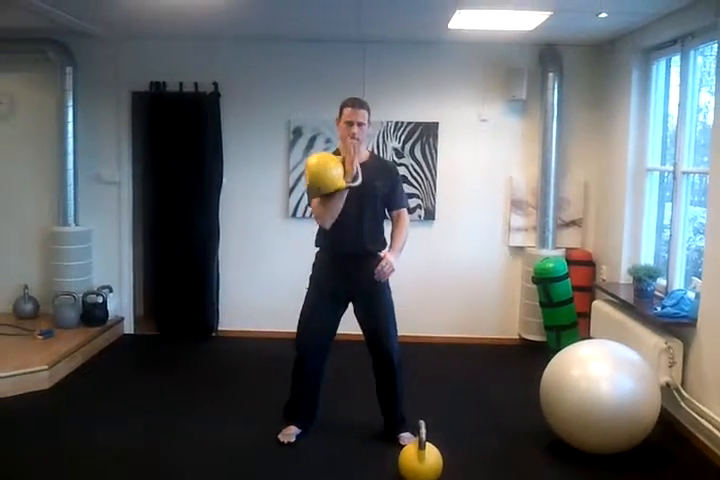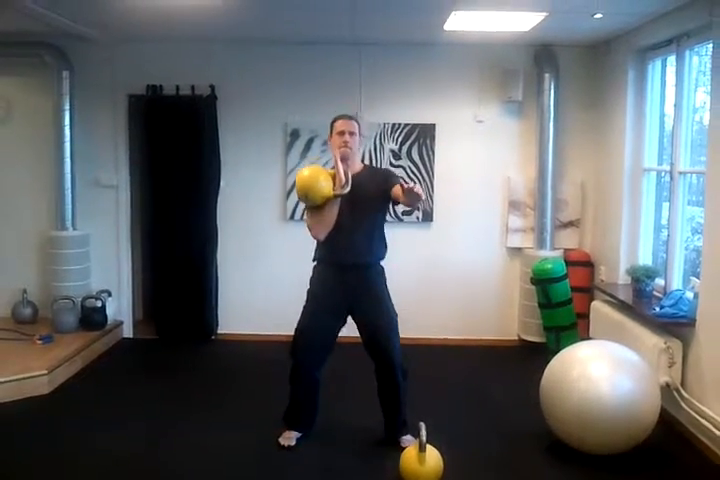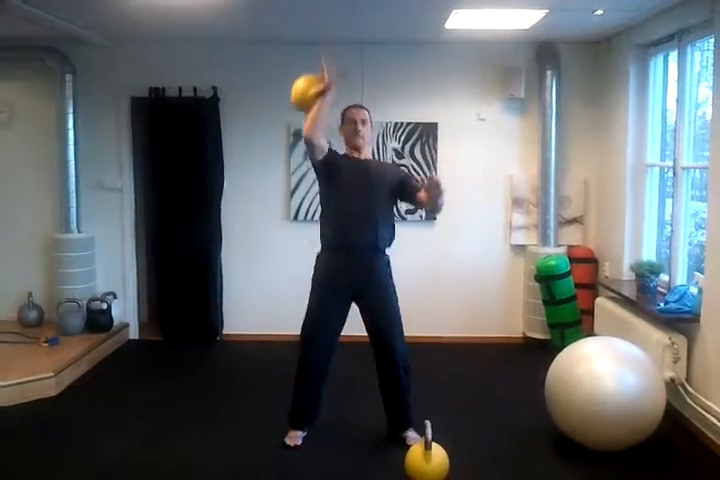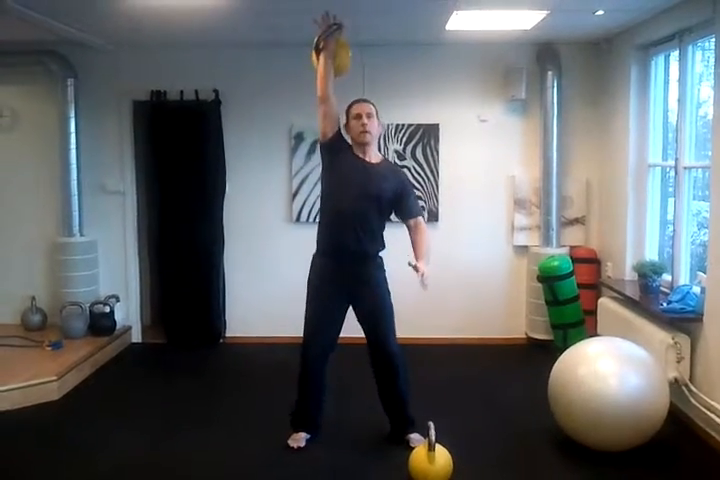
dt=0.5s
person 1, frame 1
left shoulder: (386, 169)
left elbow: (401, 217)
right elbow: (324, 219)
left wrist: (393, 252)
right wrist: (348, 180)
left hip: (370, 268)
right hip: (330, 266)
left knee: (386, 349)
right knee: (310, 346)
left ankle: (396, 425)
right ankle: (298, 419)
person 1, frame 2
left shoulder: (381, 177)
left elbow: (404, 194)
right elbow: (319, 231)
left wrist: (413, 193)
right wrist: (338, 191)
left hip: (369, 277)
right hip: (328, 277)
left knee: (390, 356)
right knee: (305, 352)
left ankle: (397, 428)
right ankle: (297, 423)
person 1, frame 3
left shoulder: (391, 172)
right shoulder: (331, 165)
left elbow: (430, 204)
right elbow: (311, 137)
left wrist: (434, 193)
right wrist: (326, 95)
left hip: (375, 267)
right hip: (333, 264)
left knee: (392, 350)
right knee: (314, 347)
left ankle: (401, 425)
right ankle: (300, 423)
person 1, frame 4
left shoulder: (395, 177)
right shoulder: (335, 155)
left elbow: (415, 221)
right elbow: (324, 100)
left wrist: (420, 258)
right wrist: (326, 51)
left hip: (368, 270)
right hip: (328, 267)
left knee: (387, 351)
right knee: (314, 350)
left ankle: (404, 426)
right ankle: (304, 424)
